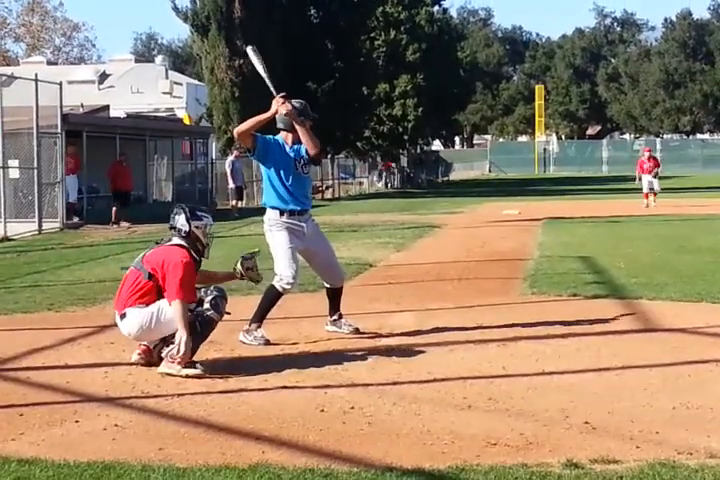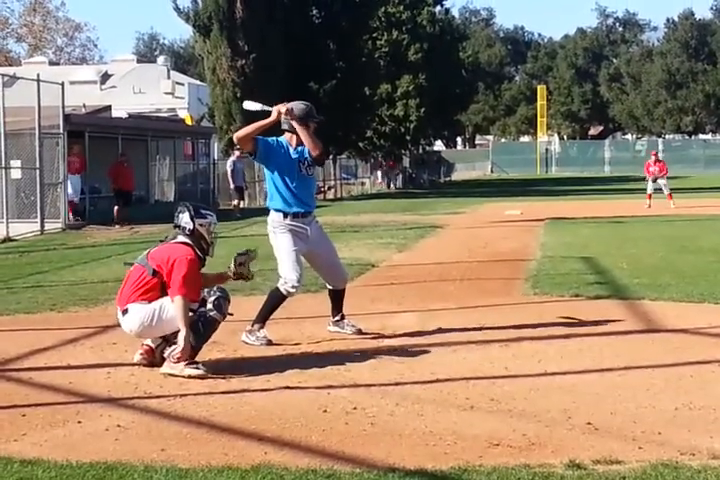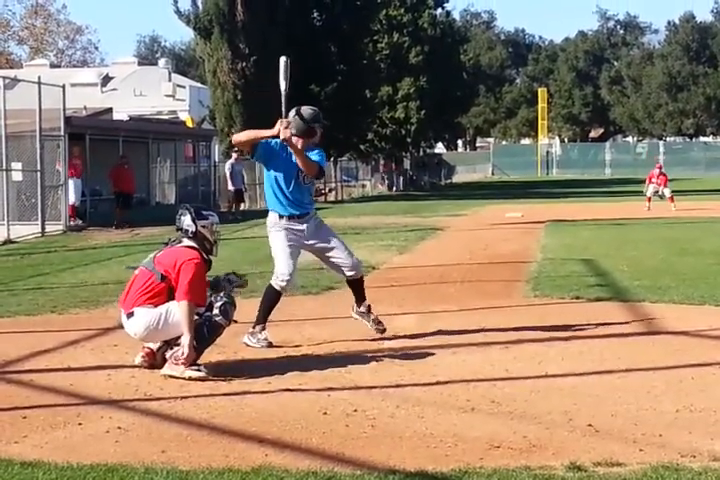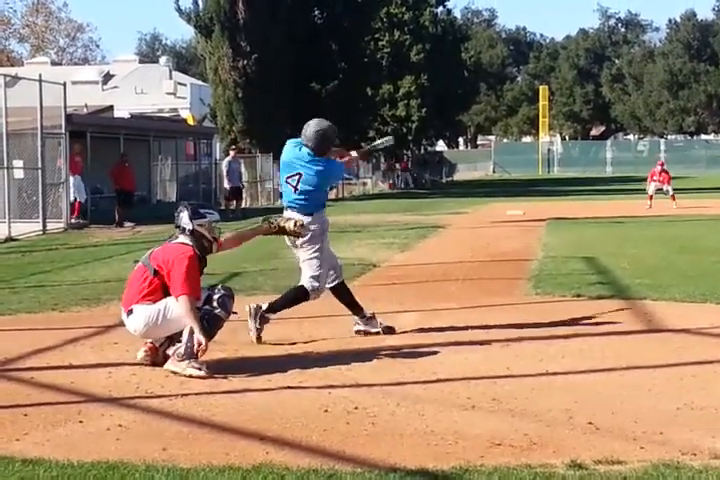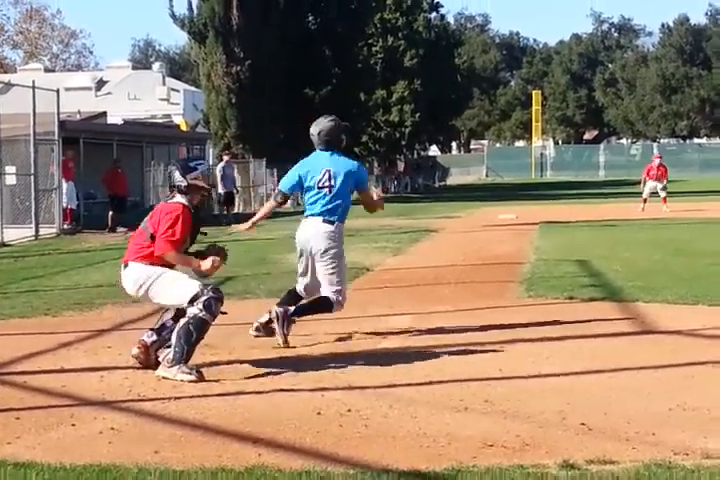
dt=0.4s
person 1, frame 1
left shoulder: (303, 148)
right shoulder: (268, 145)
left elbow: (316, 151)
right elbow: (239, 133)
left wrist: (295, 118)
right wrist: (271, 112)
left hip: (306, 221)
right hip: (279, 222)
left knee: (334, 273)
right knee: (286, 277)
left ankle: (334, 319)
right ankle: (251, 328)
person 1, frame 2
left shoulder: (308, 150)
right shoulder: (271, 147)
left elbow: (319, 152)
right elbow: (239, 138)
left wrist: (295, 120)
right wrist: (272, 119)
left hip: (310, 223)
right hip: (283, 224)
left knee: (338, 275)
right knee: (291, 280)
left ankle: (336, 319)
right ankle: (254, 328)
person 1, frame 3
left shoulder: (315, 153)
right shoulder: (272, 148)
left elbow: (312, 171)
right elbow: (237, 139)
left wrist: (292, 144)
right wrist: (272, 133)
left hip: (310, 222)
right hip: (282, 225)
left knee: (350, 264)
right knee: (283, 275)
left ankle: (361, 307)
right ankle: (256, 330)
person 1, frame 4
left shoulder: (291, 147)
right shoulder: (326, 169)
right elbow: (338, 163)
left wrist: (342, 154)
right wrist: (343, 156)
left hip: (289, 221)
right hip: (310, 224)
left knee: (332, 273)
right knee: (313, 285)
left ankle: (363, 319)
right ankle: (262, 312)
person 1, frame 5
left shoulder: (304, 166)
right shoulder: (352, 167)
left elbow: (278, 200)
right elbow: (370, 206)
left wrist: (252, 222)
right wrist: (378, 200)
left hip: (305, 230)
right hip: (328, 234)
left knee: (305, 287)
right knee: (333, 299)
left ankle: (266, 323)
right ankle: (287, 315)
person 2, frame 1
left shoulder: (169, 249)
right shoulder: (180, 257)
left elbow: (198, 276)
right elbow: (178, 299)
left wrist: (236, 274)
right wrist: (185, 337)
left hip: (128, 317)
right hip: (138, 319)
left knee: (196, 297)
right knee: (214, 298)
left ankle: (151, 349)
right ankle: (175, 360)
person 2, frame 2
left shoulder: (171, 247)
right shoulder: (185, 255)
left elbow: (196, 281)
right elbow: (180, 296)
left wrist: (231, 274)
right wrist: (184, 333)
left hip: (130, 313)
right hip: (140, 316)
right knee: (217, 298)
left ankle: (153, 349)
right ankle: (177, 360)
person 2, frame 3
left shoulder: (174, 250)
right shoulder: (193, 259)
right elbow: (185, 301)
left wrist: (209, 285)
right wrist: (189, 339)
right hip: (144, 321)
right knee: (223, 303)
left ankle: (155, 351)
right ankle: (178, 362)
person 2, frame 4
left shoulder: (182, 244)
right shoulder: (185, 254)
left elbow: (224, 242)
right elbow: (184, 297)
left wrist: (268, 228)
right wrist: (198, 331)
left hip: (138, 314)
right hip: (144, 316)
right knee: (221, 297)
left ankle: (156, 347)
right ankle: (182, 358)
person 2, frame 5
left shoulder: (176, 206)
right shoulder: (178, 210)
right elbow: (166, 250)
left wrist: (197, 261)
right wrist: (199, 265)
left hip: (144, 271)
right hip: (143, 272)
left knee: (191, 303)
right knee: (209, 298)
left ankle: (150, 347)
right ankle: (173, 365)
